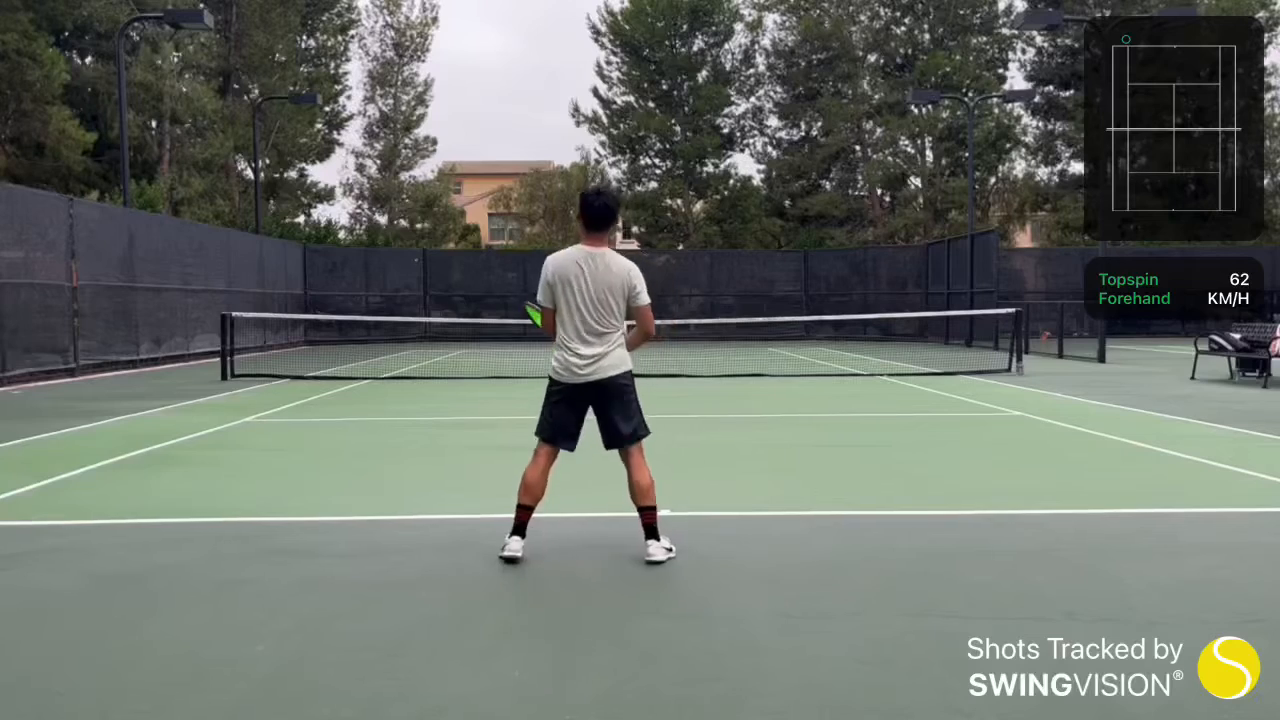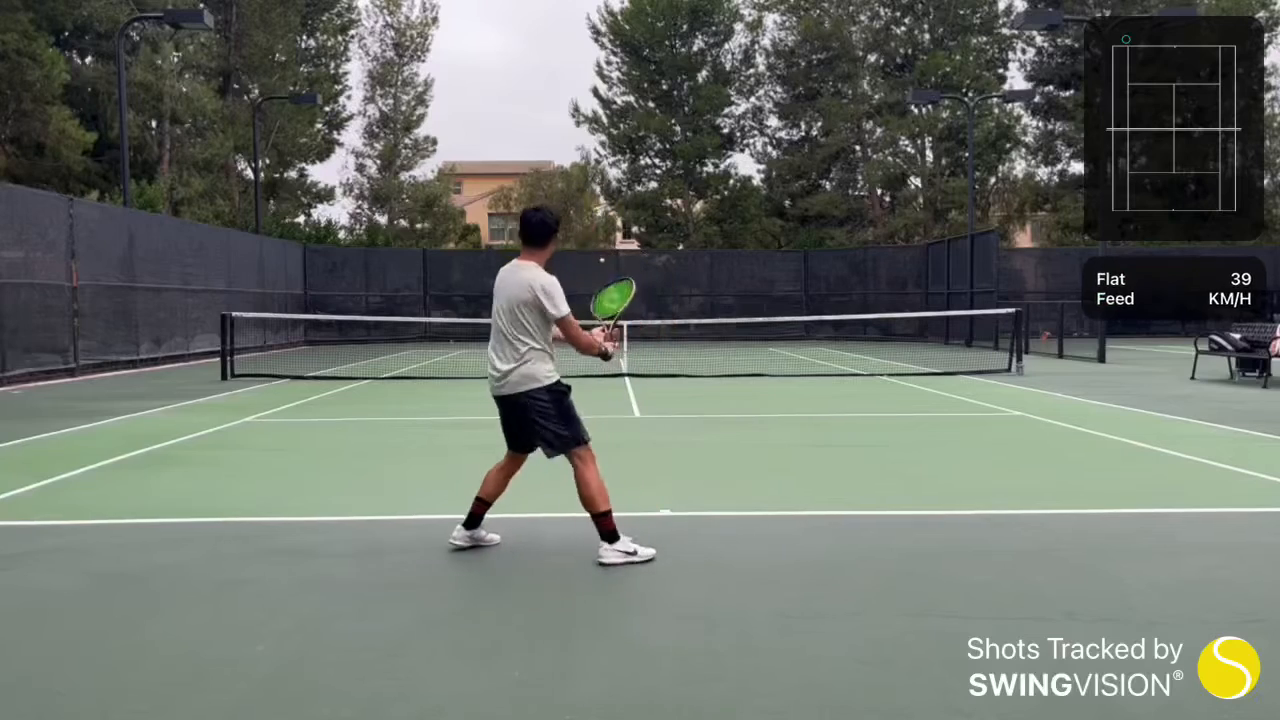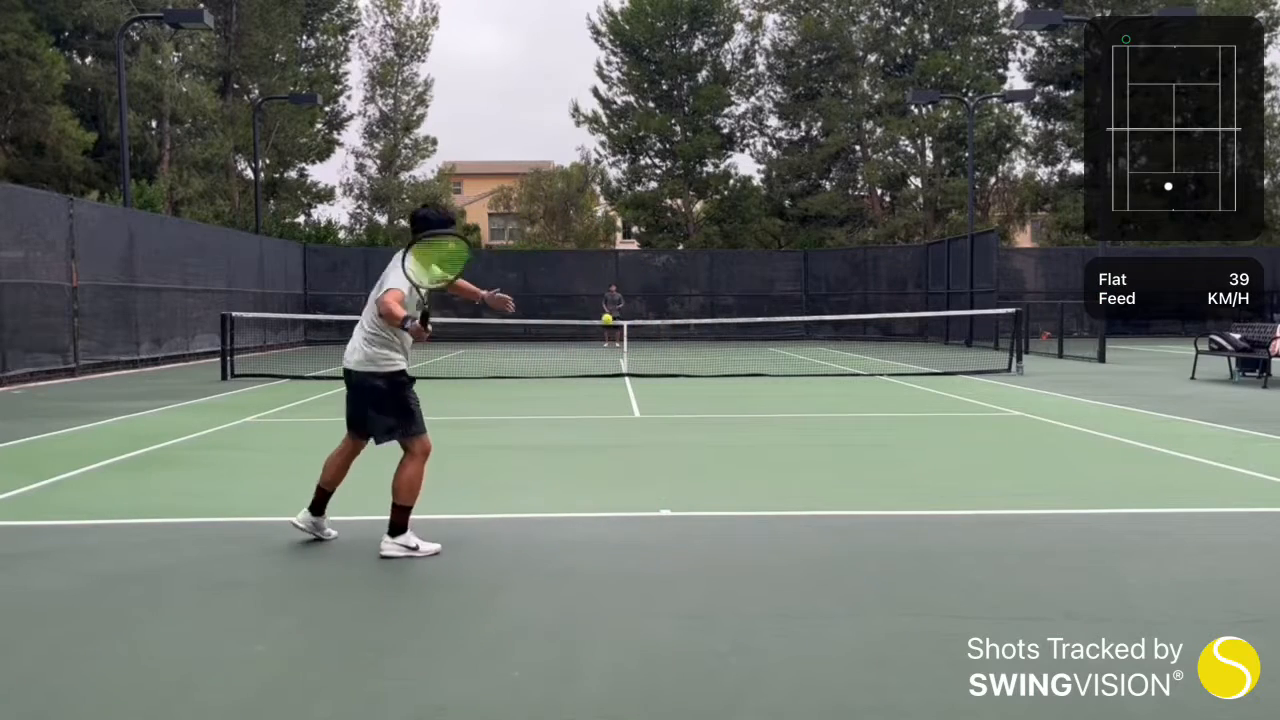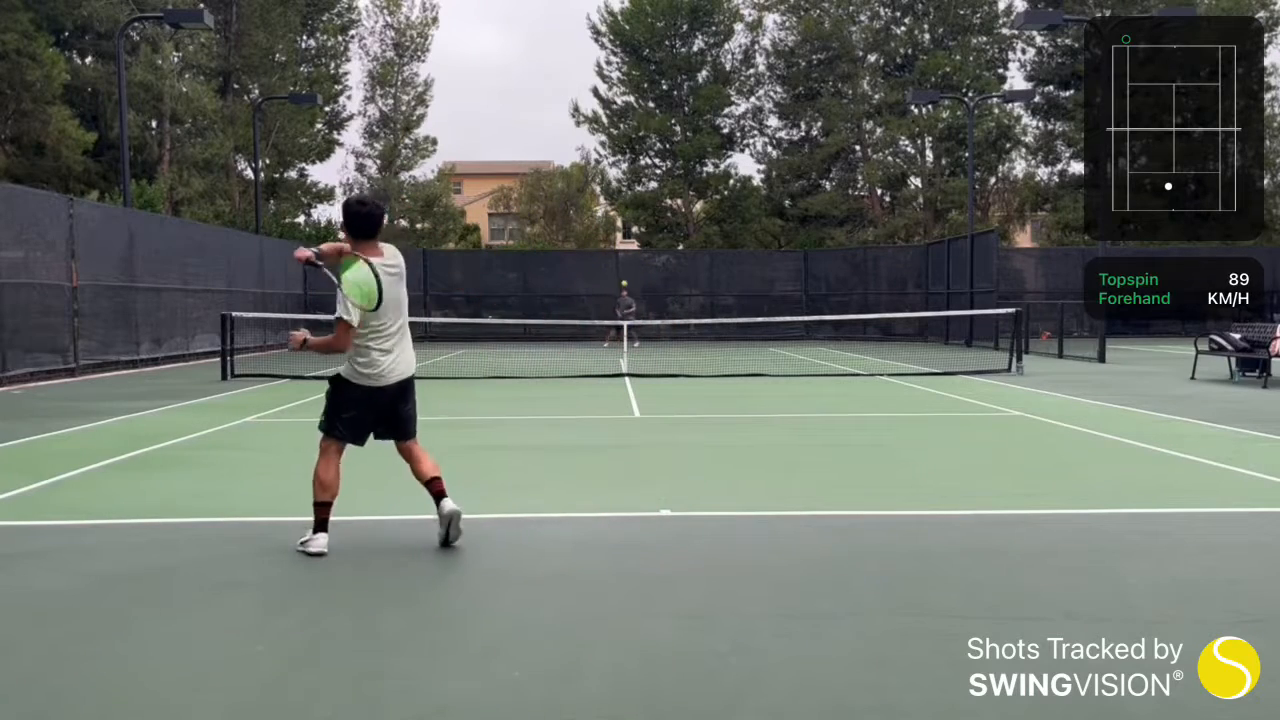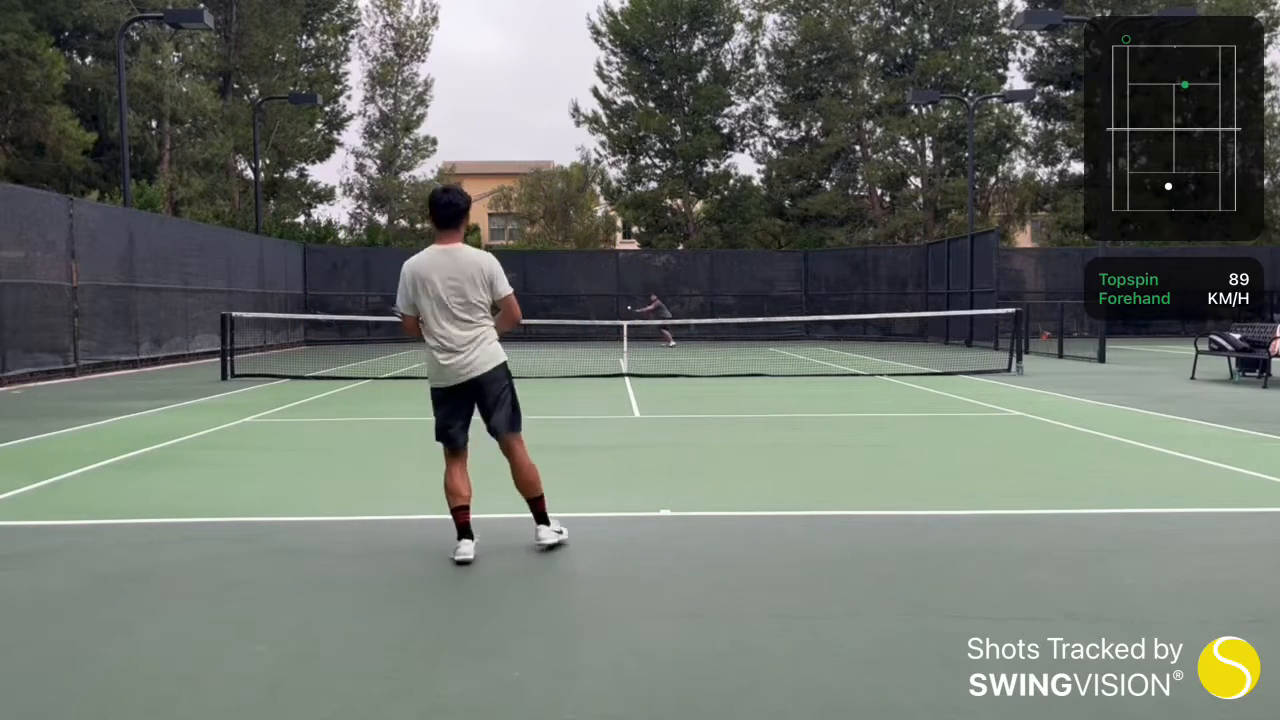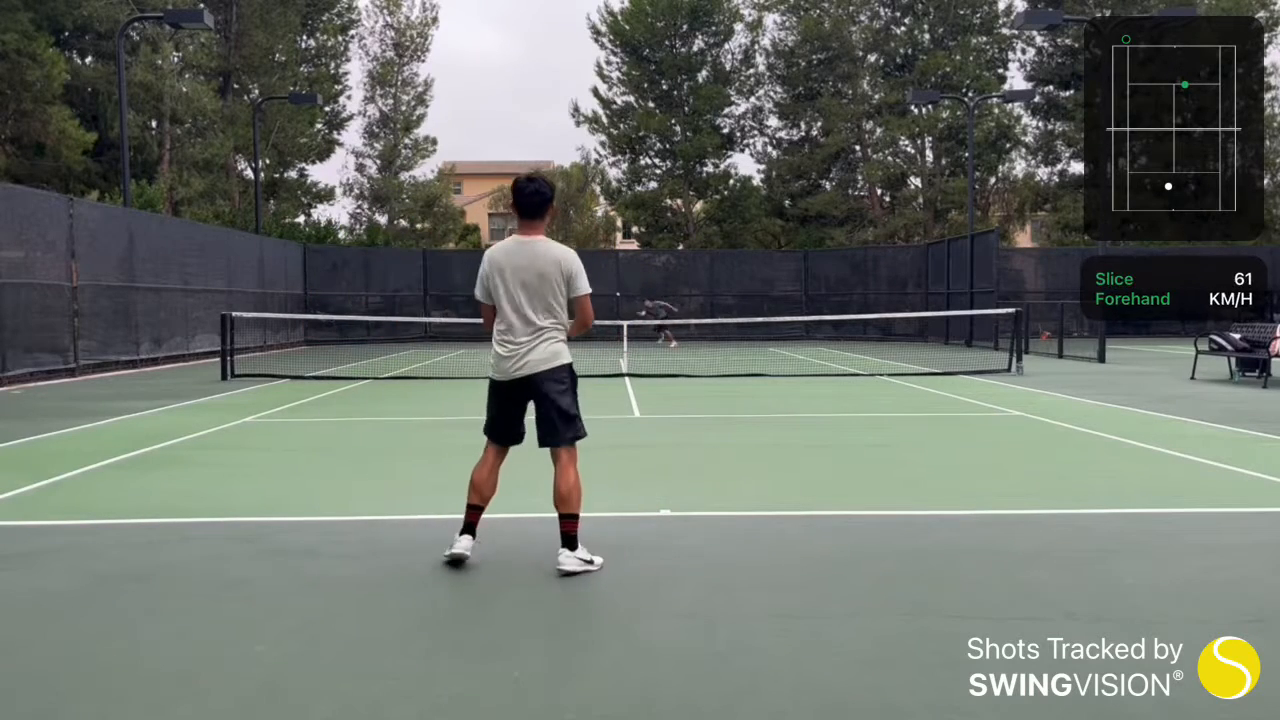
dt=0.7s
person 1, frame 1
left shoulder: (554, 263)
right shoulder: (627, 269)
left elbow: (549, 326)
right elbow: (646, 329)
left hip: (567, 375)
right hip: (614, 373)
left knee: (543, 455)
right knee: (634, 457)
left ankle: (516, 538)
right ankle: (654, 541)
person 1, frame 2
left shoulder: (506, 274)
right shoulder: (542, 282)
right elbow: (576, 340)
left wrist: (591, 335)
right wrist: (604, 349)
left hip: (505, 384)
right hip: (534, 384)
left knee: (516, 456)
right knee: (582, 459)
left ankle: (469, 528)
right ankle: (614, 543)
person 1, frame 3
right shoulder: (403, 272)
left elbow: (454, 284)
right elbow: (390, 308)
left wrist: (488, 297)
right wrist: (409, 323)
left hip: (360, 364)
right hip: (380, 369)
left knee: (354, 441)
right knee: (418, 448)
left ankle: (313, 514)
right ankle: (397, 537)
person 1, frame 4
right shoulder: (394, 255)
left elbow: (343, 343)
right elbow: (344, 248)
left wrist: (306, 343)
right wrist: (312, 251)
left hip: (363, 379)
right hip: (402, 373)
left knee: (330, 450)
right knee: (410, 447)
left ankle: (319, 533)
right ankle: (444, 502)
person 1, frame 5
left shoulder: (412, 268)
right shoulder: (485, 261)
left elbow: (412, 329)
right elbow: (513, 317)
left hip: (444, 375)
right hip: (489, 366)
left knee: (455, 457)
right knee: (513, 447)
left ankle: (465, 540)
right ankle: (543, 526)
person 1, frame 6
left shoulder: (492, 256)
right shoulder: (565, 257)
left elbow: (488, 319)
right elbow: (585, 321)
left hip: (505, 368)
right hip: (551, 366)
left knee: (493, 452)
right knee: (565, 457)
left ankle: (465, 537)
right ankle: (570, 550)
